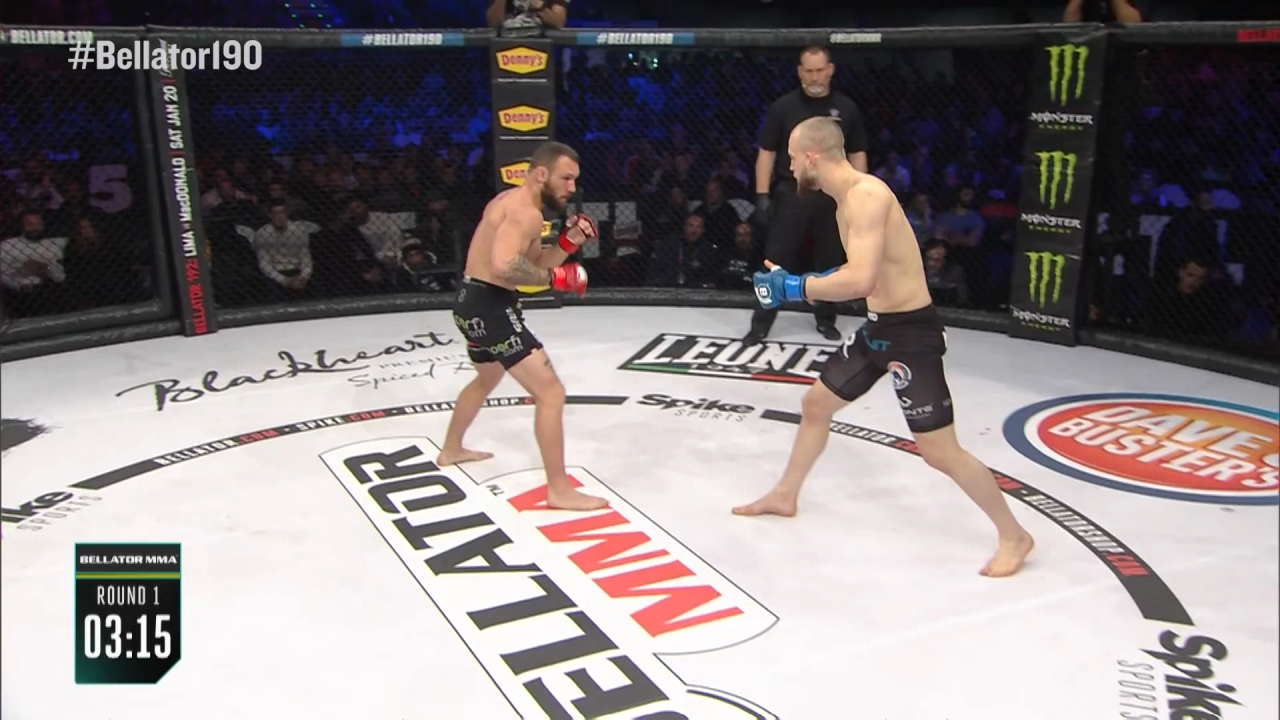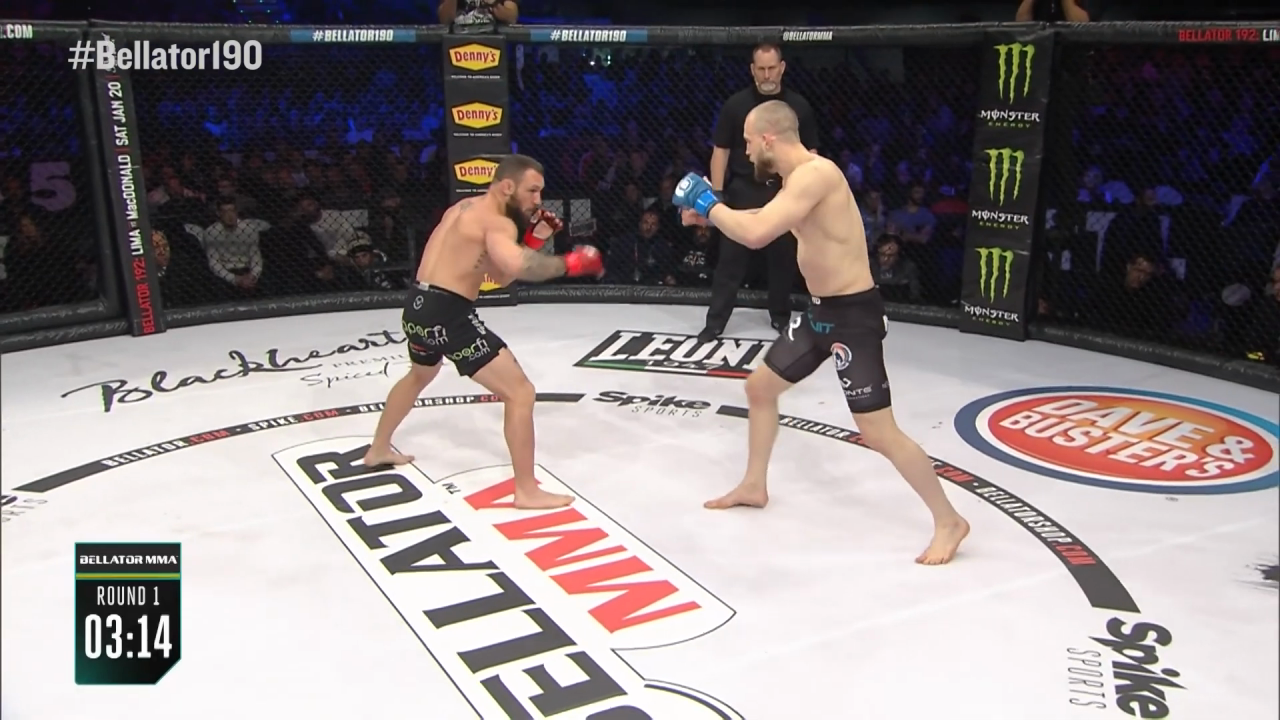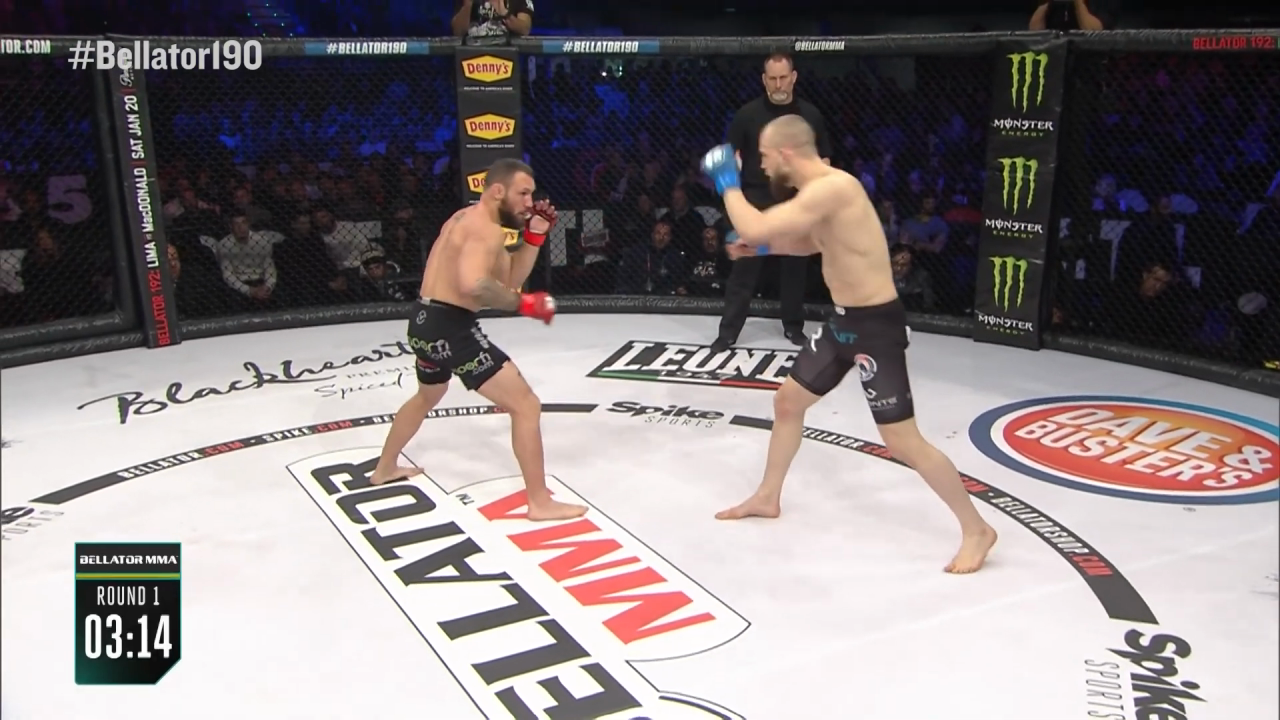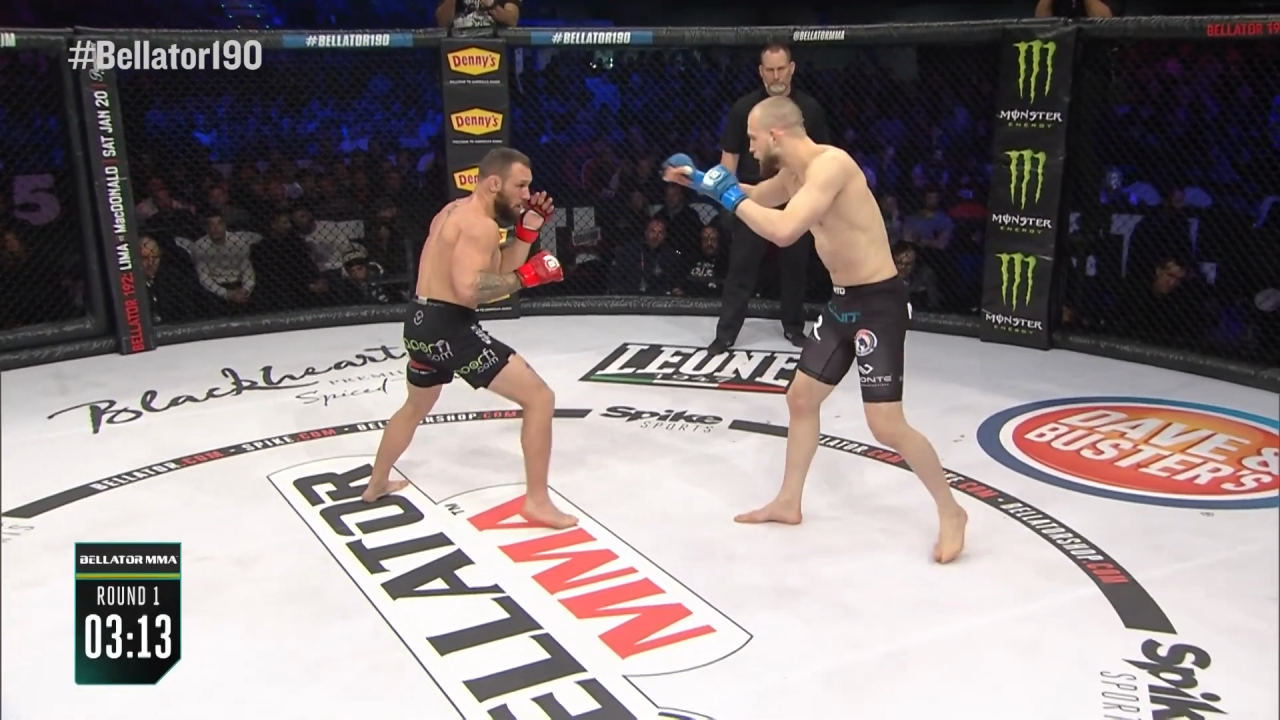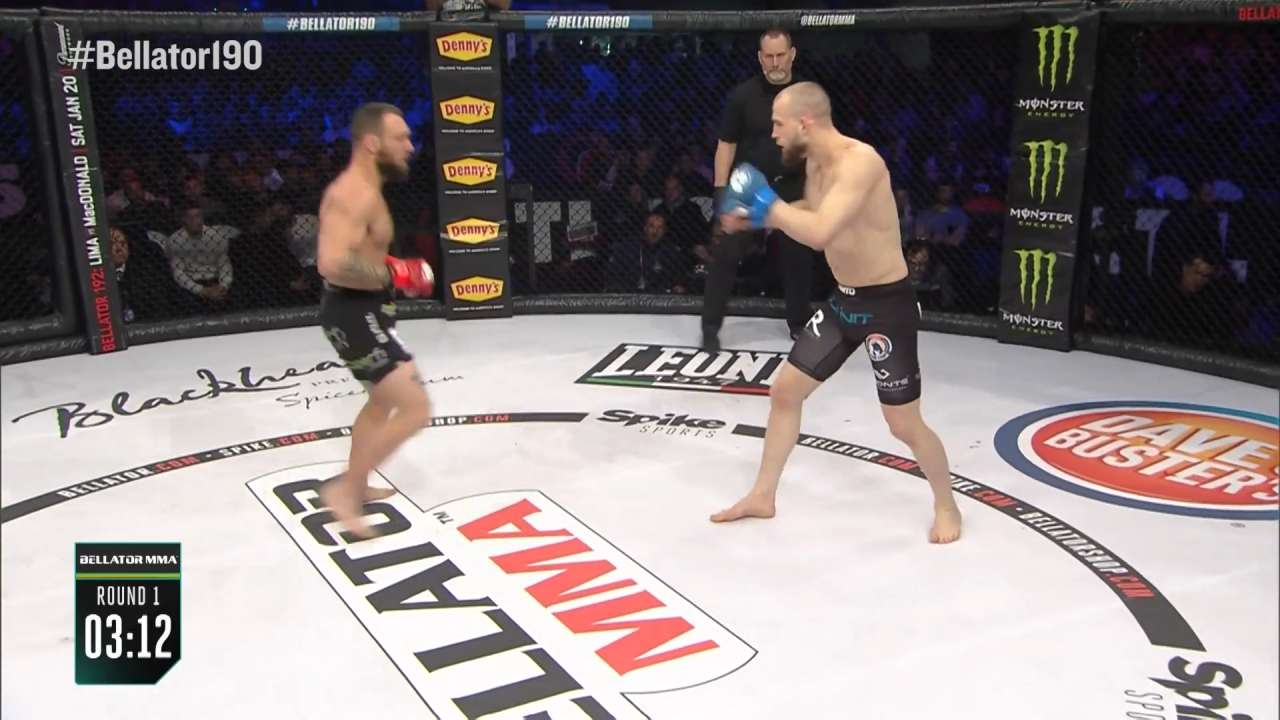
dt=0.7s
person 1, frame 1
left shoulder: (866, 196)
right shoulder: (849, 197)
left elbow: (860, 280)
left wrist: (795, 287)
right wrist: (818, 284)
left hip: (911, 333)
right hip: (877, 328)
left knee: (940, 451)
right knee: (815, 406)
left ankle: (1013, 537)
right ankle: (784, 496)
person 1, frame 2
left shoulder: (816, 174)
right shoulder: (797, 175)
left elbow: (756, 234)
right elbow: (764, 220)
left wrist: (708, 205)
right wrist: (709, 204)
left hip: (854, 315)
right hip: (820, 311)
left knee: (878, 433)
right knee: (759, 388)
left ankle: (948, 522)
right ankle: (753, 487)
person 1, frame 3
left shoulder: (828, 188)
right shoulder: (821, 187)
left elbow: (757, 224)
left wrist: (727, 181)
right wrist: (761, 243)
left hip: (877, 326)
right hip: (844, 320)
left knee: (904, 444)
right knee: (787, 403)
left ankle: (977, 531)
right ankle: (766, 498)
person 1, frame 4
left shoulder: (831, 164)
right shoulder: (797, 171)
left elbow: (784, 231)
right elbow: (760, 197)
left wrist: (731, 197)
right wrist: (697, 177)
left hip: (879, 304)
right hip: (842, 301)
left knee: (887, 426)
right knee: (801, 399)
left ankle: (950, 513)
right ankle: (788, 503)
person 1, frame 5
left shoulder: (859, 161)
right shoulder: (817, 163)
left elbow: (819, 232)
right elbow: (807, 216)
left wrist: (764, 203)
right wrist: (751, 209)
left hip: (886, 304)
right hip: (843, 301)
left knee: (904, 424)
right knee: (784, 392)
left ankle: (946, 506)
right ankle: (761, 496)
person 2, frame 1
left shoulder: (511, 201)
right shoulder: (525, 211)
left elbow: (533, 264)
right elbow: (504, 266)
left wrist: (570, 240)
right wrist: (557, 277)
left hip: (473, 302)
right hip: (489, 307)
left knee: (487, 378)
right knee: (551, 394)
left ankle: (451, 449)
right ankle: (560, 491)
person 2, frame 2
left shoulder: (467, 208)
right shoulder: (495, 221)
left elbow: (501, 276)
right elbow: (518, 265)
left wrist: (534, 238)
right wrist: (570, 263)
left hip: (420, 307)
right hip: (448, 314)
left knee: (419, 376)
right knee: (520, 394)
left ankle: (379, 450)
right ankle: (527, 490)
person 2, frame 3
left shoulder: (467, 220)
right shoulder: (484, 229)
left elbow: (511, 277)
right elbow: (471, 286)
left wrist: (534, 236)
right wrist: (525, 303)
left hip: (426, 322)
right hip: (452, 327)
left knee: (426, 398)
right knee: (525, 406)
left ankle: (385, 468)
right ankle: (540, 502)
person 2, frame 4
left shoulder: (455, 212)
right shoulder: (480, 224)
left elbow: (497, 273)
right elbow: (470, 288)
left wrist: (527, 230)
right wrist: (528, 275)
left hip: (421, 321)
right hip: (451, 328)
left knee: (415, 408)
right knee: (539, 398)
left ankle: (377, 484)
right ankle: (537, 501)
person 2, frame 5
left shoulder: (347, 186)
right shoulder: (359, 195)
right elbow: (332, 263)
left wrist: (385, 264)
right wrist: (398, 275)
left hip: (352, 310)
right hip: (356, 313)
left knee: (383, 403)
right knee: (415, 411)
left ankle: (355, 486)
right ankle: (344, 493)
person 3, frame 1
left shoulder: (846, 109)
right shoulder: (783, 107)
left elbow: (857, 155)
right elbow: (767, 152)
right wrist: (762, 194)
left hip: (831, 195)
right hip: (790, 193)
left knee: (829, 261)
right knee: (776, 260)
left ankle: (826, 320)
right ankle: (760, 325)
person 3, frame 2
left shoulder: (799, 106)
right shoulder: (736, 104)
left elbow: (809, 152)
right elbow: (721, 150)
right wrist: (717, 191)
right hip: (744, 190)
left knee: (783, 258)
right knee: (731, 258)
left ankle: (780, 316)
right ankle: (716, 321)
person 3, frame 3
left shoulder: (810, 115)
right shoulder: (748, 114)
left elbow: (822, 162)
right elbow: (734, 159)
right hip: (757, 199)
left knee: (795, 267)
right knee: (744, 267)
left ankle: (793, 326)
right ankle: (728, 331)
person 3, frame 4
left shoulder: (810, 108)
right shoulder: (744, 107)
right elbow: (730, 155)
left knee: (795, 266)
right knee: (741, 266)
left ankle: (794, 326)
right ankle: (726, 332)
person 3, frame 5
right shoulder: (743, 95)
right elbow: (727, 144)
right wrist: (720, 188)
left hip: (794, 187)
left knee: (798, 261)
right knee: (727, 254)
left ankle: (799, 324)
right ankle: (711, 326)
